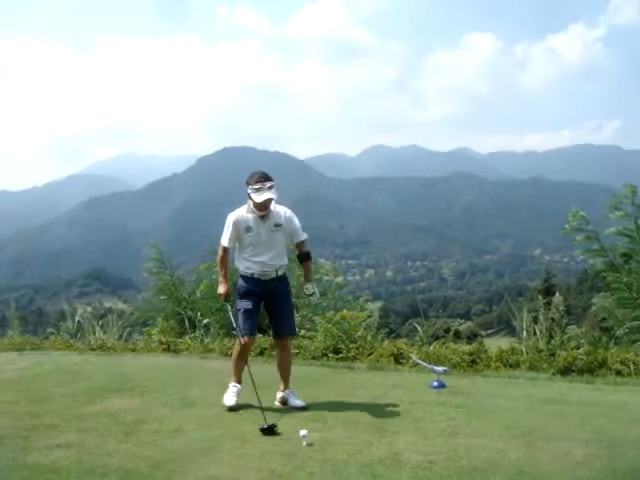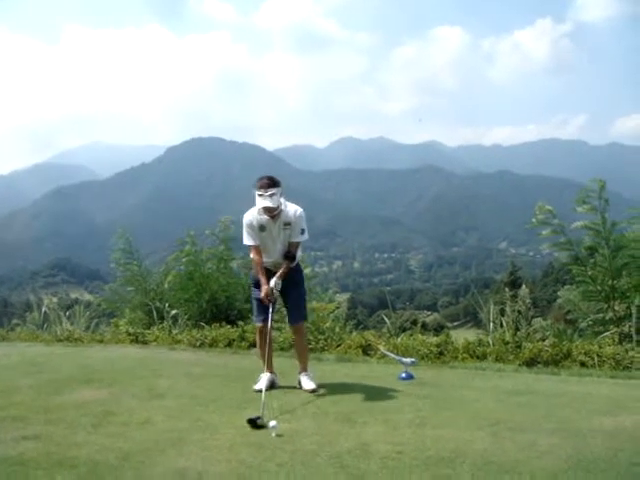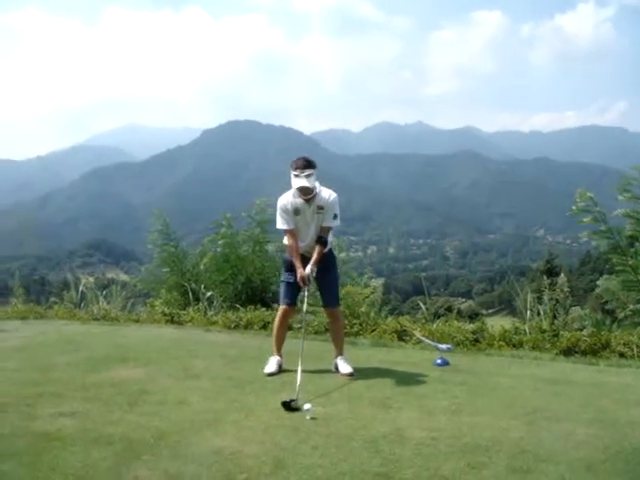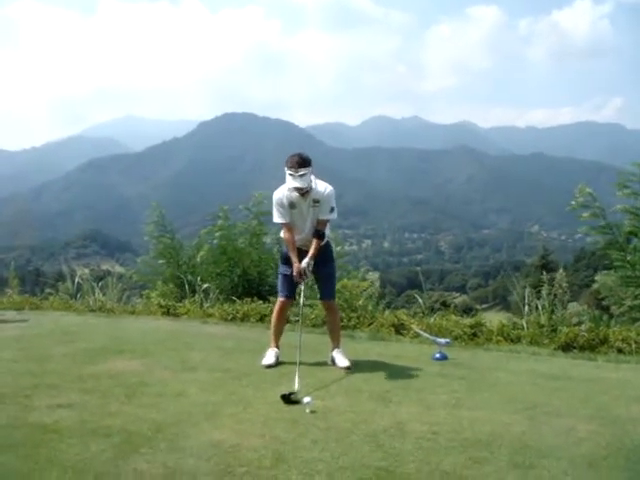
dt=1s
person 1, frame 1
left shoulder: (285, 216)
right shoulder: (237, 218)
left elbow: (302, 249)
right elbow: (224, 250)
left wrist: (308, 281)
right wrist: (222, 281)
left hip: (278, 282)
right hip: (249, 283)
left knee: (283, 340)
right knee: (246, 339)
left ankle: (285, 391)
right ankle: (235, 385)
person 1, frame 2
left shoulder: (296, 213)
right shoulder: (250, 217)
left elbow: (292, 252)
right elbow: (256, 254)
left wrist: (278, 279)
right wrist: (264, 283)
left hip: (290, 271)
right hip: (263, 272)
left knee: (298, 325)
right knee: (262, 326)
left ankle: (304, 374)
right ankle: (268, 373)
person 1, frame 3
left shoulder: (330, 198)
right shoulder: (285, 201)
left elbow: (323, 237)
right elbow: (290, 237)
left wrist: (312, 265)
right wrist: (299, 268)
left hip: (322, 256)
right hip: (294, 256)
left knee: (333, 309)
right knee: (285, 308)
left ankle: (339, 358)
right ankle: (276, 356)
person 1, frame 4
left shoulder: (326, 192)
right shoulder: (280, 195)
left elbow: (321, 230)
right elbow: (287, 231)
left wrist: (309, 259)
right wrist: (295, 262)
left hip: (320, 250)
right hip: (292, 250)
left knee: (329, 302)
right knee: (283, 300)
left ankle: (336, 350)
right ankle: (273, 349)
